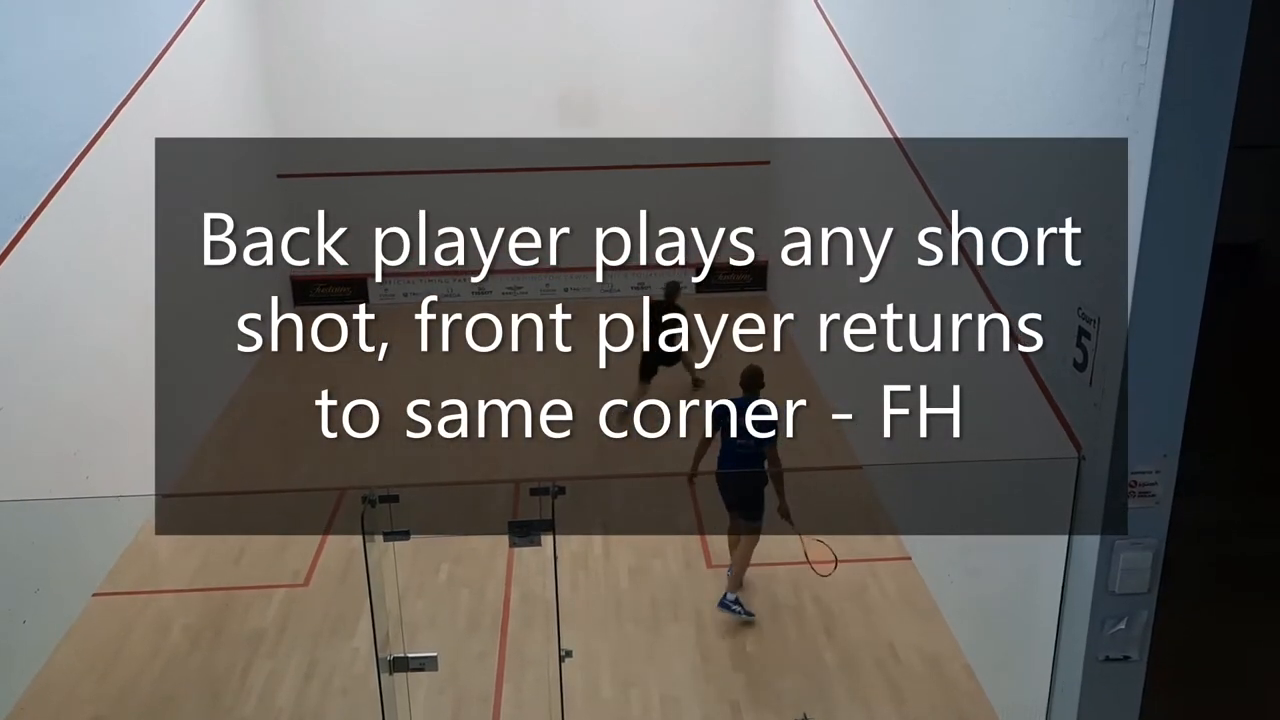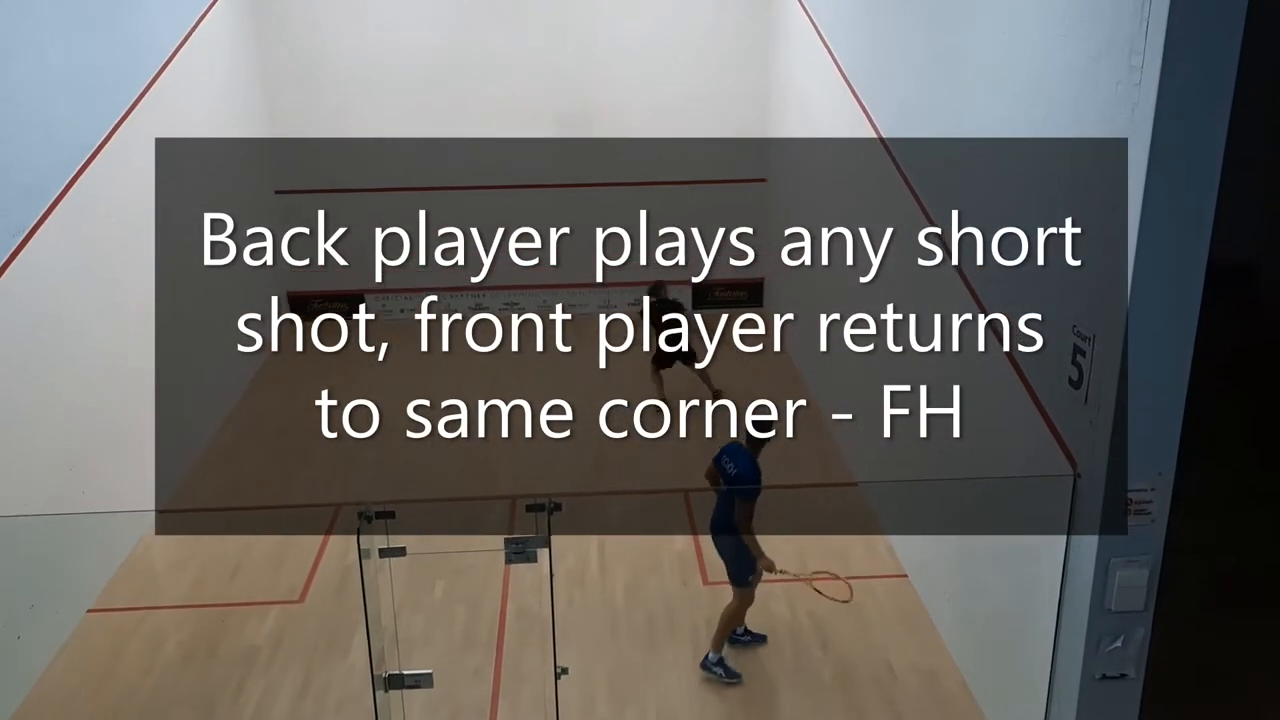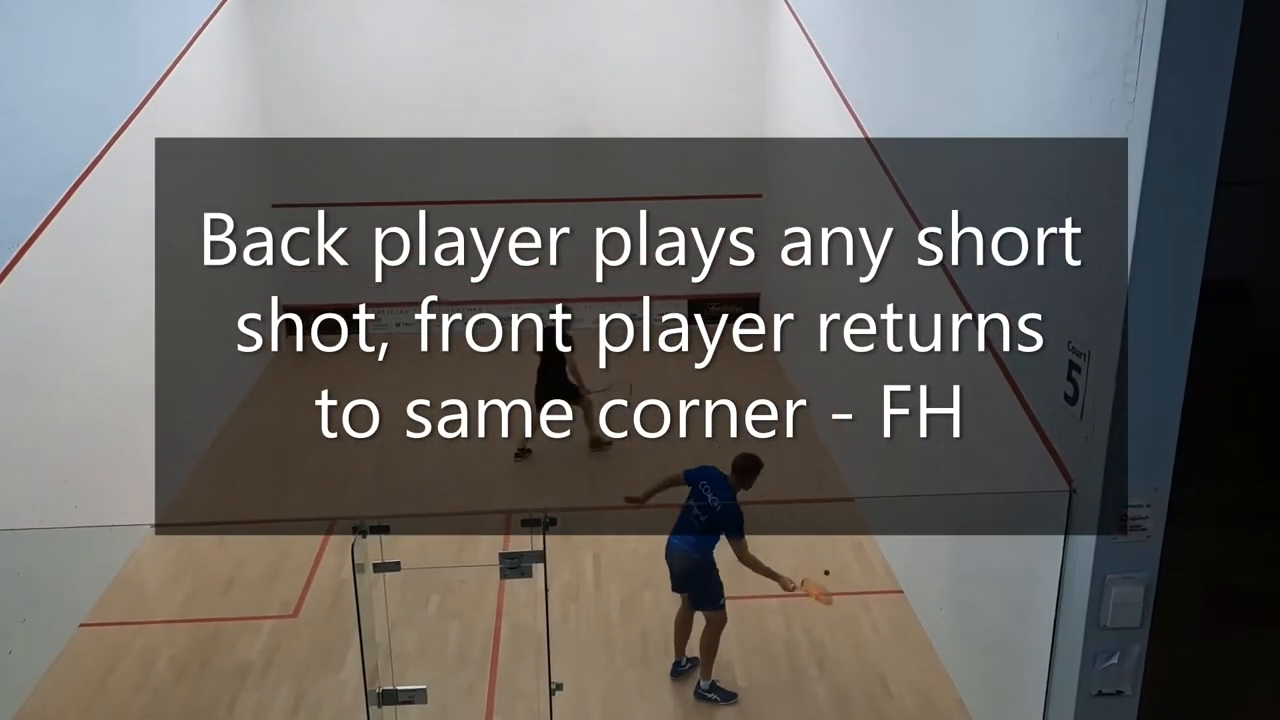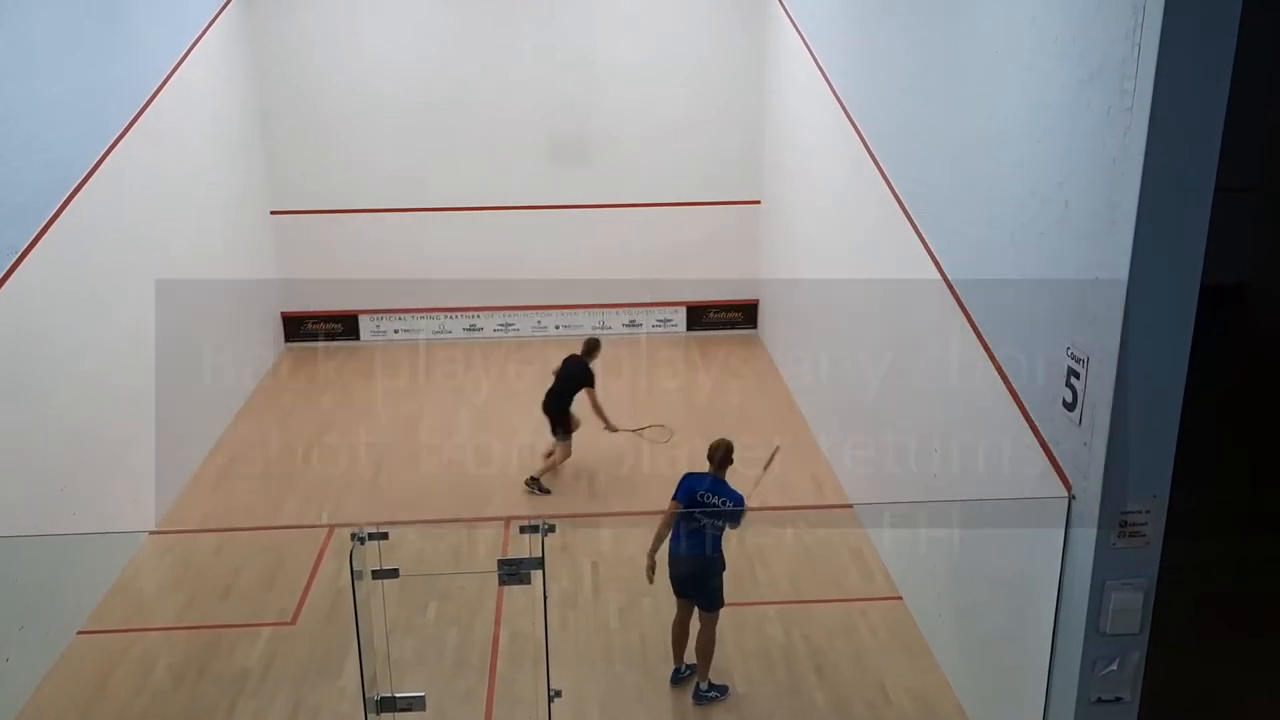
dt=0.7s
person 1, frame 1
left shoulder: (723, 408)
right shoulder: (766, 421)
left elbow: (706, 440)
right elbow: (773, 462)
left wrist: (694, 466)
right wrist: (782, 500)
left hip: (725, 475)
right hip: (751, 480)
left knee: (736, 523)
right knee: (750, 536)
left ankle: (735, 569)
right ankle: (730, 597)
person 1, frame 2
left shoulder: (730, 449)
right shoulder: (750, 472)
left elbow: (710, 475)
right elbow: (742, 520)
right wrist: (761, 556)
left hip: (721, 526)
right hip: (731, 533)
left knee: (752, 577)
right knee: (744, 597)
left ankle: (738, 631)
right ankle: (713, 658)
person 1, frame 3
left shoulder: (707, 474)
right shoulder: (731, 510)
left elbow: (670, 481)
right elbow: (743, 556)
left wrist: (644, 498)
right wrist: (779, 578)
left hip: (674, 547)
right hip: (694, 558)
left knee: (688, 603)
right knee: (717, 620)
left ankle: (679, 662)
right ankle: (705, 686)
person 1, frame 4
left shoulder: (690, 481)
right shoulder: (736, 500)
left elbow: (668, 520)
left wrist: (651, 555)
left hip: (678, 556)
right hip: (707, 563)
left knee: (683, 612)
right knee: (708, 623)
left ankle: (679, 669)
right ankle: (703, 687)
